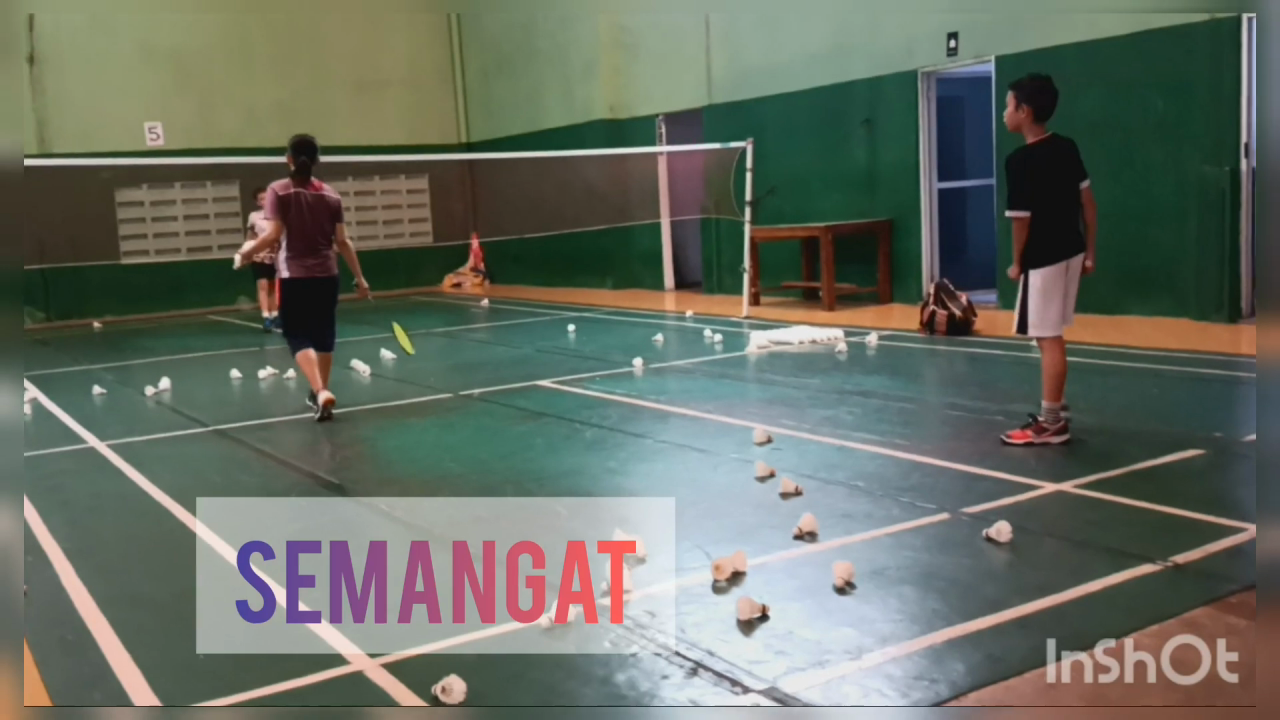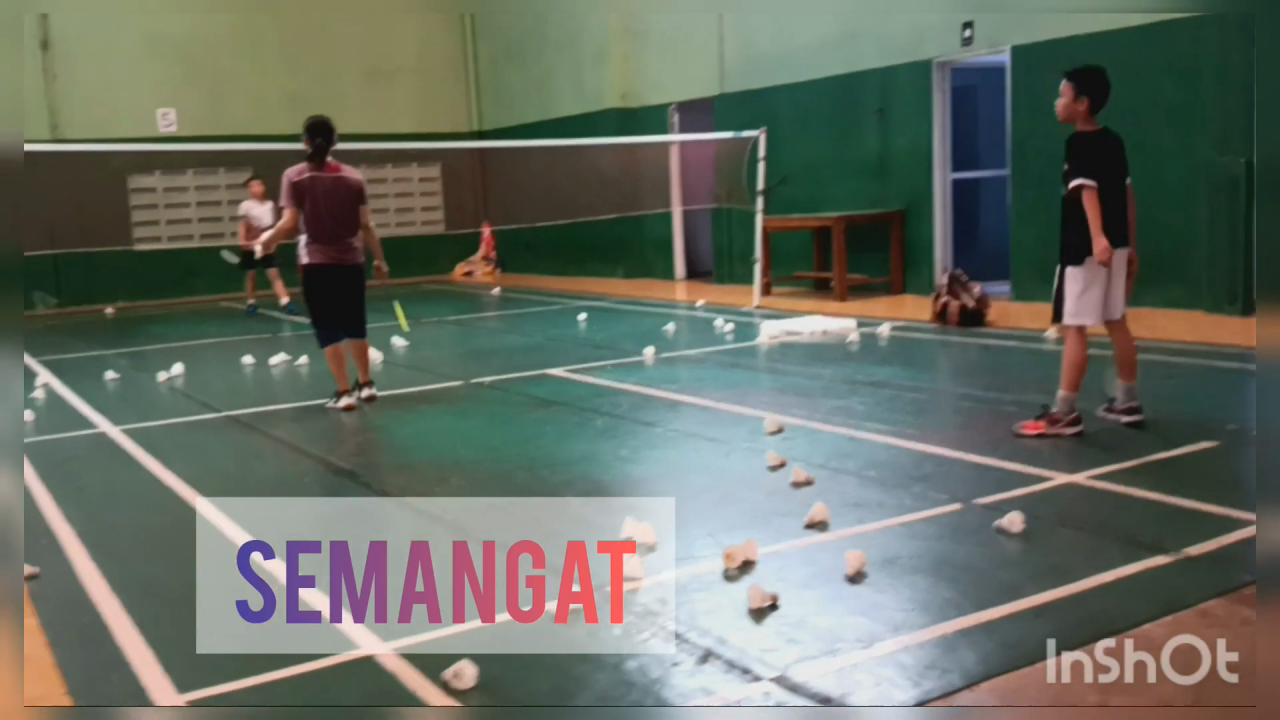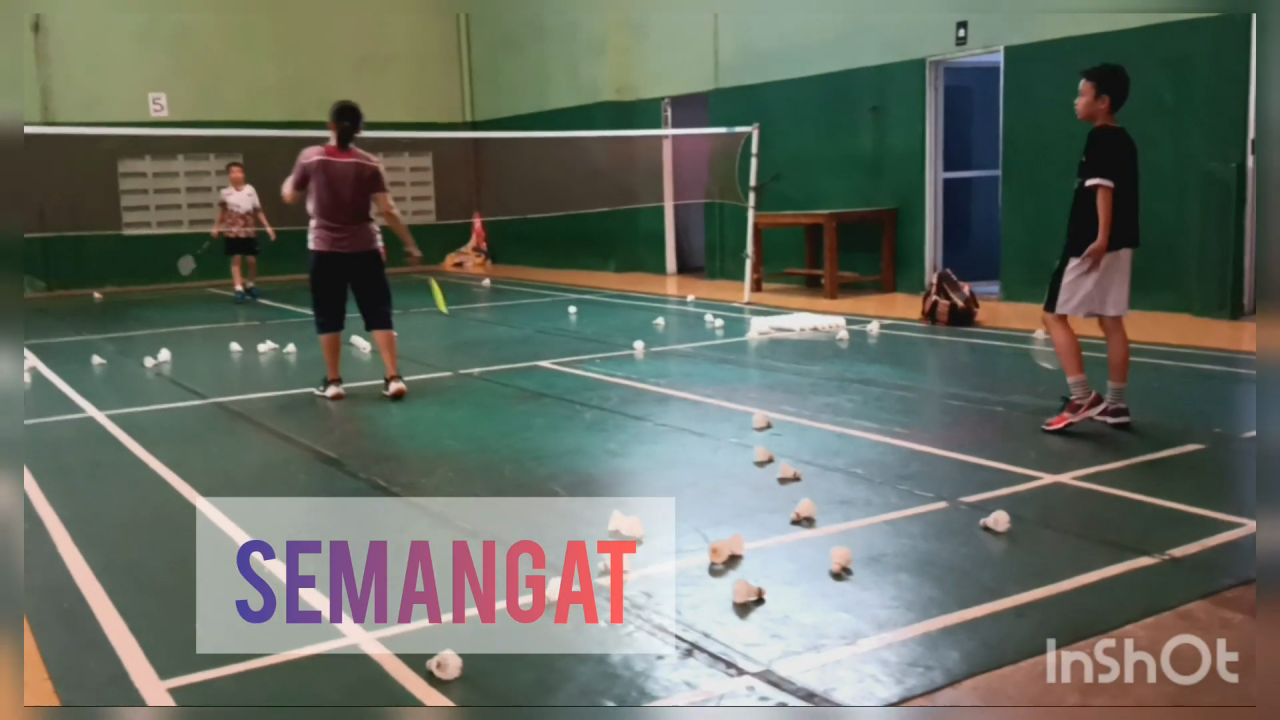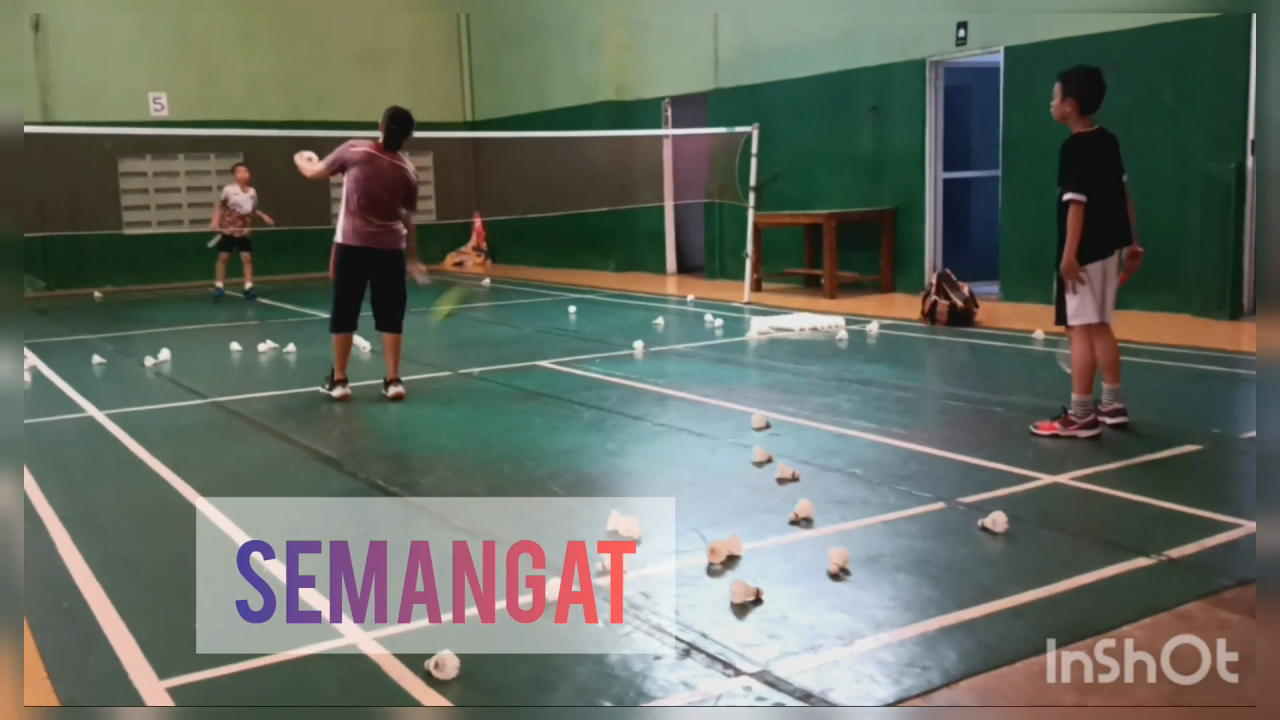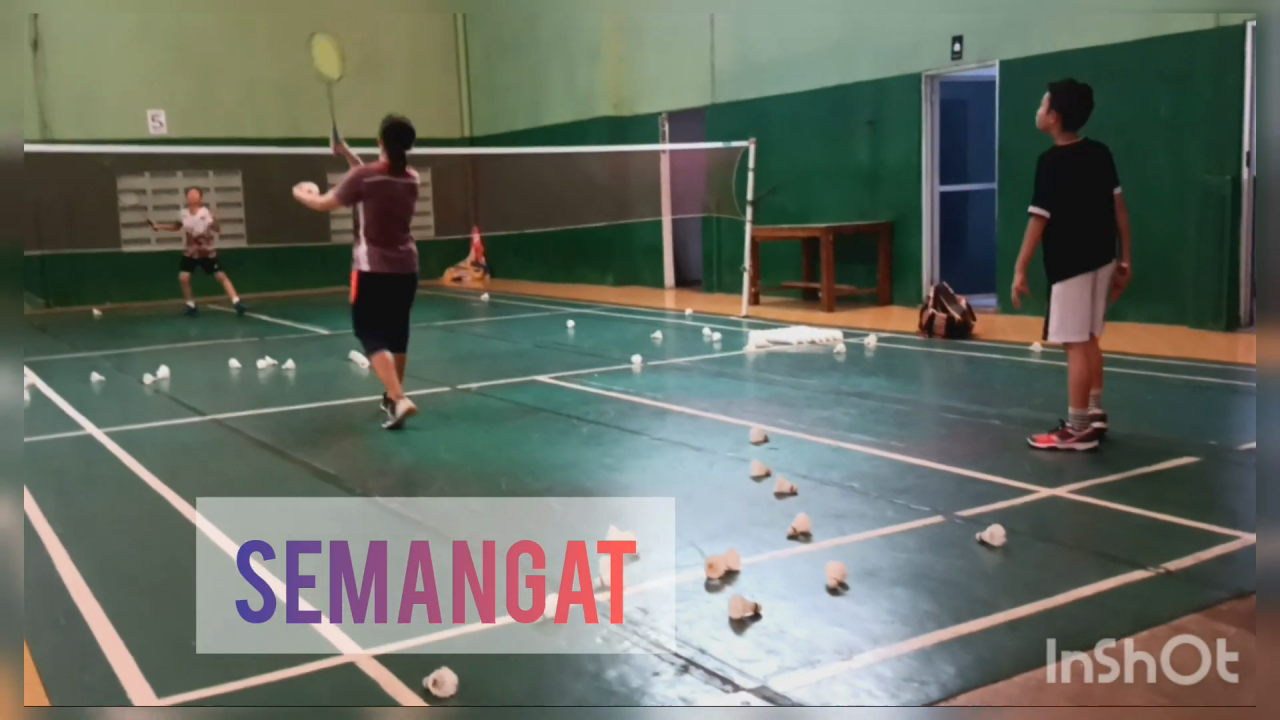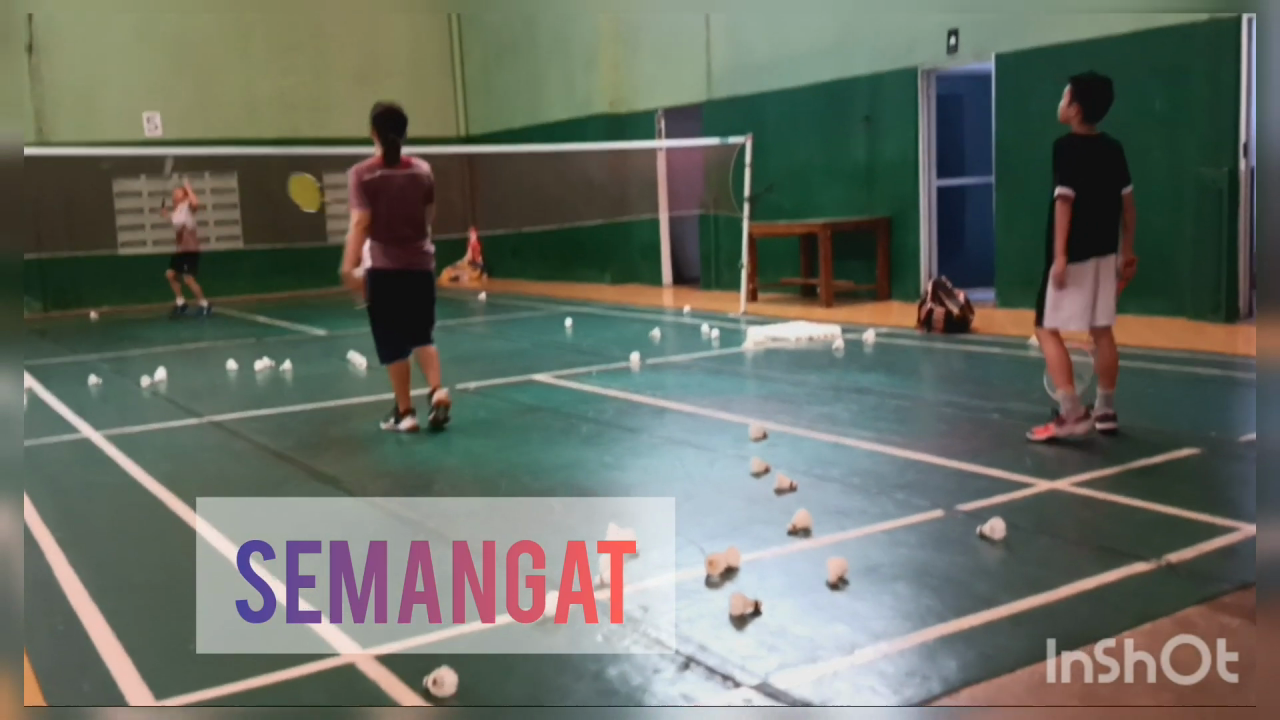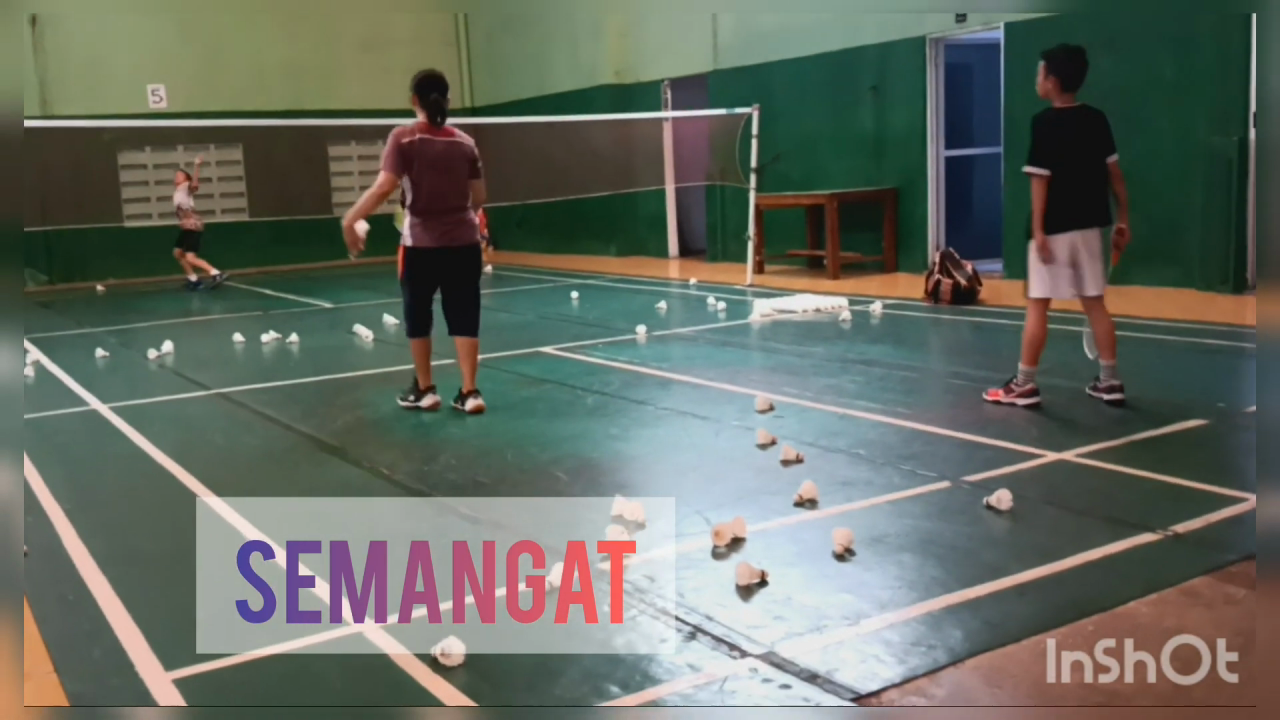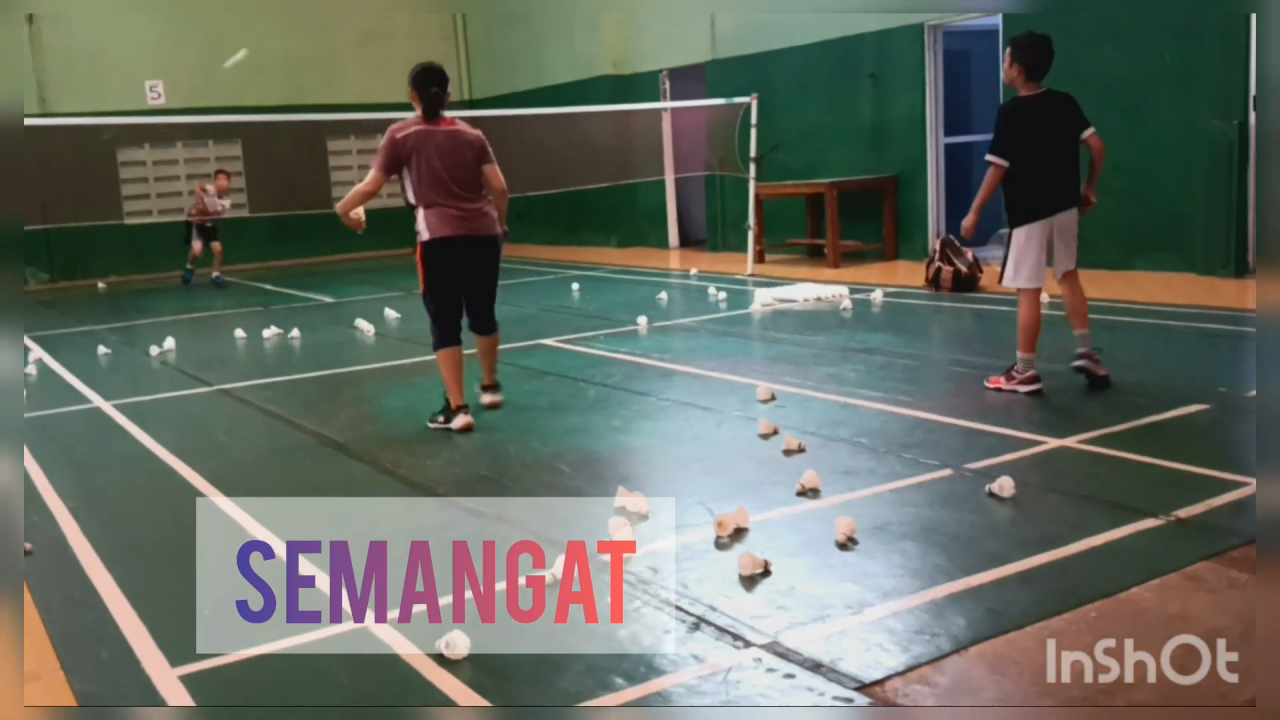
dt=0.5s
person 1, frame 1
left shoulder: (1020, 160)
right shoulder: (1067, 147)
left elbow: (1021, 219)
right elbow: (1087, 201)
left wrist: (1017, 263)
right wrist: (1089, 251)
left hip: (1043, 258)
right hip: (1070, 251)
left knee: (1048, 337)
right knee: (1051, 334)
left ankle: (1050, 423)
right ankle: (1055, 406)
person 1, frame 2
left shoulder: (1078, 143)
right shoulder: (1112, 141)
left elbow: (1087, 191)
right elbow: (1127, 193)
left wrist: (1097, 237)
right wrist: (1128, 244)
left hip: (1085, 250)
right hip: (1116, 245)
left knee: (1073, 328)
right knee: (1115, 322)
left ankle: (1063, 414)
right ankle: (1128, 402)
person 1, frame 3
left shoulder: (1100, 138)
right shoulder: (1124, 141)
left elbow: (1103, 190)
left wrist: (1101, 238)
left hip: (1091, 246)
right hip: (1120, 246)
left knee: (1054, 316)
right knee: (1112, 323)
left ankle: (1082, 397)
right ankle: (1115, 404)
person 1, frame 4
left shoulder: (1074, 148)
right shoulder: (1108, 141)
left elbow: (1076, 204)
right elbow: (1124, 193)
left wrist: (1068, 255)
right wrist: (1132, 242)
left hip: (1085, 253)
right hip: (1109, 247)
left knee: (1079, 329)
right knee: (1100, 326)
left ankle: (1081, 416)
right ankle: (1112, 404)
person 1, frame 5
left shoulder: (1051, 161)
right shoulder: (1100, 153)
left elbow: (1039, 219)
right elbow: (1119, 208)
left wrist: (1020, 270)
right wrist: (1124, 257)
left hip: (1071, 264)
right hip: (1101, 258)
left knee: (1075, 343)
right knee: (1089, 339)
left ankle: (1078, 429)
right ankle: (1095, 412)
person 1, frame 6
left shoulder: (1066, 146)
right shoulder: (1113, 148)
left elbow: (1064, 202)
right elbow: (1127, 201)
left wrist: (1058, 254)
right wrist: (1127, 250)
left hip: (1075, 254)
right hip: (1105, 252)
left knee: (1048, 331)
right knee: (1101, 330)
left ankle: (1072, 413)
right ankle: (1104, 410)
person 1, frame 7
left shoulder: (1045, 122)
right shoulder: (1097, 120)
left elbow: (1040, 180)
right elbow: (1114, 173)
left wrist: (1039, 231)
right wrist: (1122, 220)
left hip: (1055, 229)
right hip: (1090, 225)
left knee: (1038, 304)
right knee: (1094, 302)
left ankle: (1024, 384)
right ankle: (1110, 381)
person 1, frame 8
left shoulder: (1011, 113)
right shoulder: (1065, 103)
left elbow: (998, 169)
right elbow: (1097, 147)
left wrist: (974, 212)
right wrist: (1089, 188)
left hip: (1030, 212)
right hip: (1066, 206)
left knee: (1028, 291)
right knee: (1068, 276)
left ankle: (1024, 372)
right ankle: (1085, 351)
person 2, frame 1
left shoulder: (279, 190)
right shoulder: (330, 195)
left elbow: (272, 235)
right elbow: (342, 241)
left wrist: (248, 250)
right wrist: (359, 277)
left hip: (294, 275)
right hip: (326, 275)
left knee: (298, 336)
right knee: (323, 335)
left ankle: (321, 391)
right ankle: (321, 392)
person 2, frame 2
left shoulder: (294, 176)
right shoulder: (352, 176)
left elbow: (289, 224)
right elbow: (365, 225)
left wrist: (267, 239)
right wrist: (379, 259)
left hip: (317, 263)
right hip: (351, 261)
left knee: (328, 328)
right knee: (355, 323)
left ankle: (344, 392)
right ankle: (365, 383)
person 2, frame 3
left shoulder: (310, 157)
right shoulder: (370, 164)
left elbow: (290, 194)
right elbow: (387, 210)
left wrist: (288, 185)
right wrist: (410, 244)
left hip: (325, 249)
right hip: (365, 249)
left knee: (329, 318)
right knee: (378, 313)
left ankle: (332, 382)
right ankle: (393, 378)
person 2, frame 4
left shoulder: (355, 149)
right shoulder: (408, 172)
left elbow: (314, 172)
right elbow: (407, 221)
left wrist: (301, 159)
right wrist: (413, 258)
left hip: (352, 244)
right hip: (391, 247)
left knee: (344, 315)
right knee: (390, 315)
left ankle: (338, 381)
right ankle: (393, 381)
person 2, frame 5
left shoulder: (363, 177)
right shoulder: (412, 179)
left elbow: (325, 203)
left wrist: (301, 192)
right wrist: (348, 155)
left hip: (372, 268)
right hip: (406, 268)
left knee: (371, 336)
right knee: (397, 334)
left ankle: (399, 398)
right ankle: (394, 397)
person 2, frame 6
left shoulder: (363, 174)
right shoulder: (423, 170)
left elbow: (359, 223)
left wrist: (349, 265)
left hip: (383, 268)
right hip: (421, 264)
left knee: (391, 341)
right knee: (420, 333)
left ankle: (405, 413)
right ankle: (437, 391)
person 2, frame 7
left shoulder: (403, 138)
right shoulder: (465, 142)
left elbow: (383, 188)
right elbow: (479, 197)
left wrist: (350, 220)
left hip: (422, 242)
right hip: (465, 241)
left knee: (418, 316)
right knee: (464, 315)
left ankle: (424, 389)
right ankle: (470, 392)
person 2, frame 8
left shoulder: (402, 135)
right shoulder: (470, 134)
left elbow: (371, 185)
right elbow: (499, 186)
left wrist: (344, 208)
right wrist: (499, 224)
left hip: (439, 238)
right hip: (482, 234)
left knee: (445, 323)
right knee: (483, 314)
left ankle: (457, 409)
right ankle: (490, 386)
